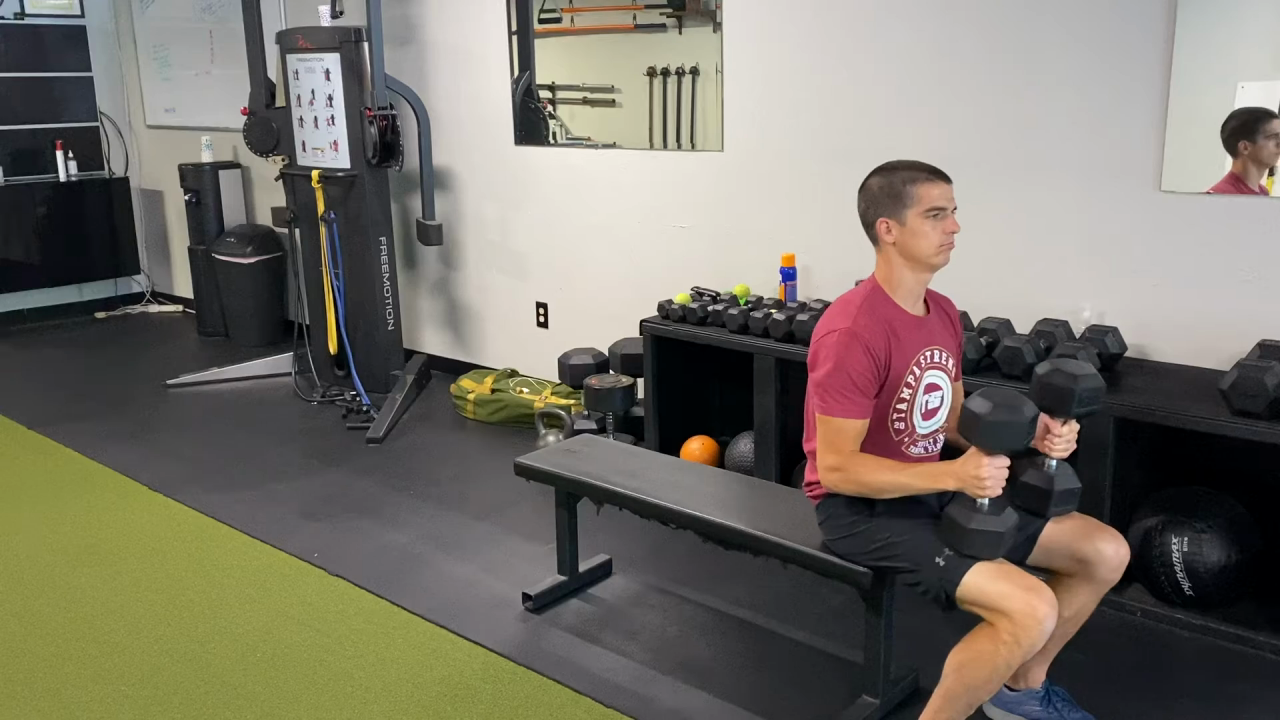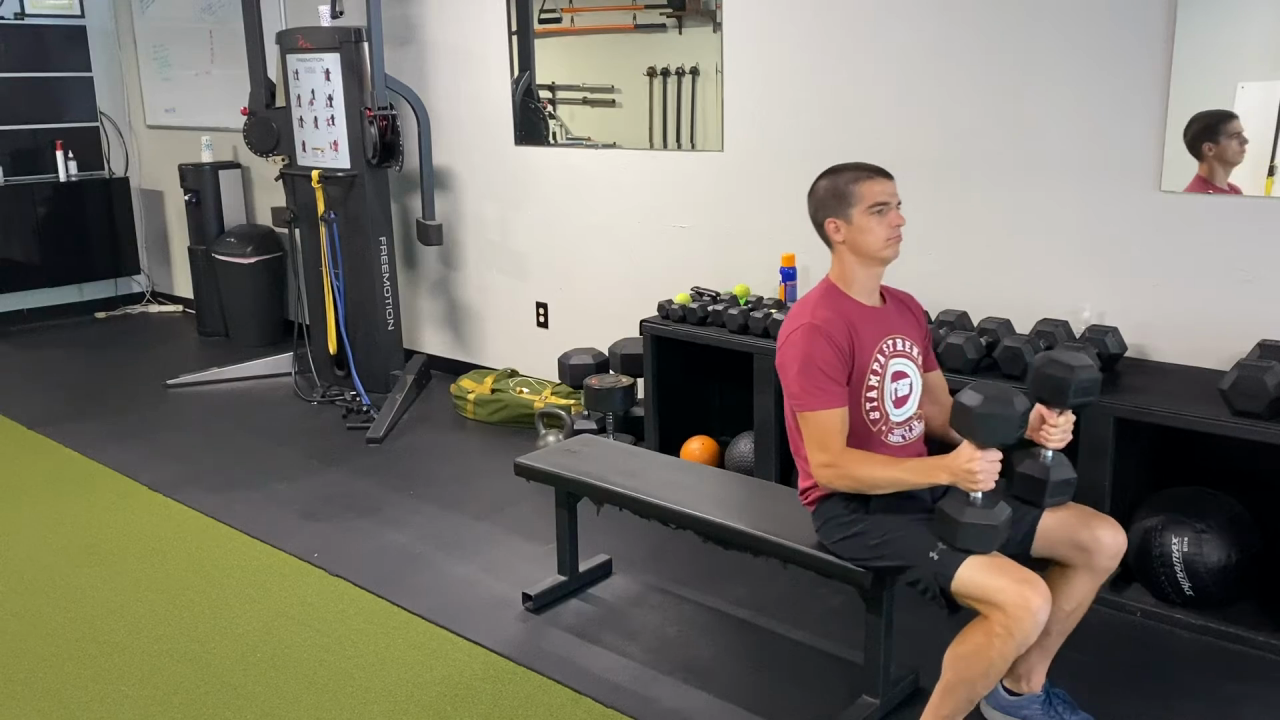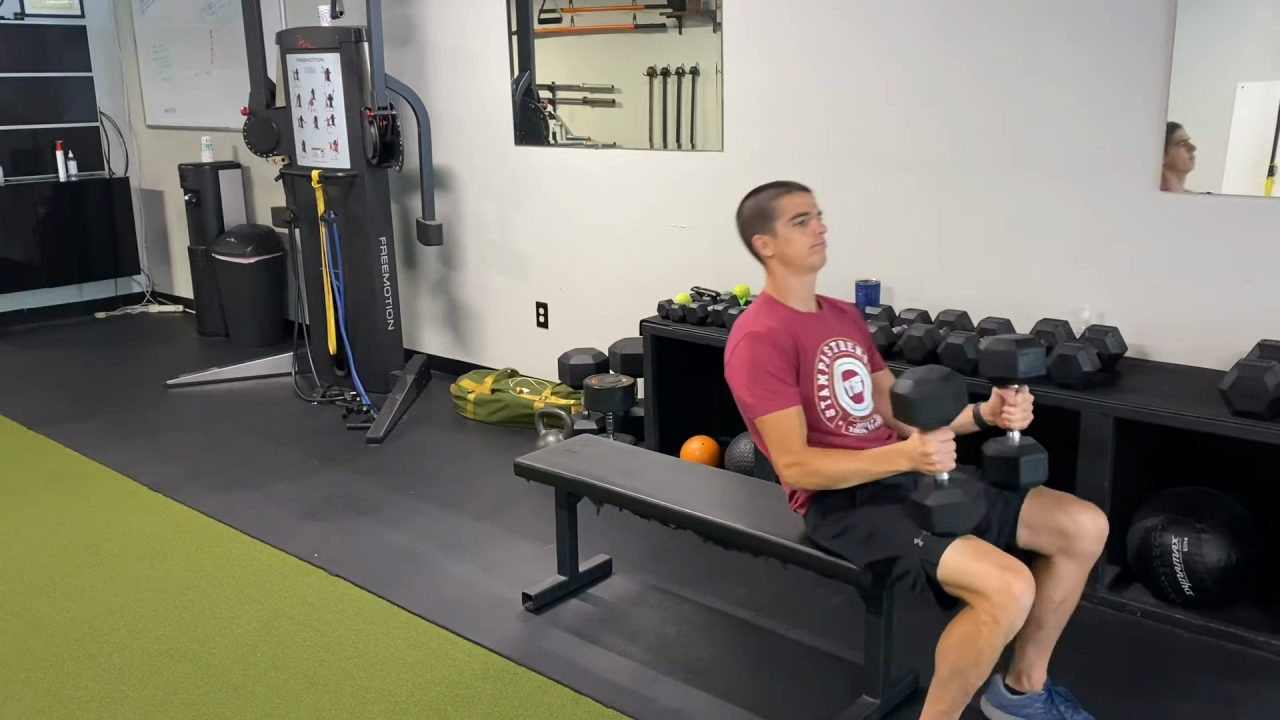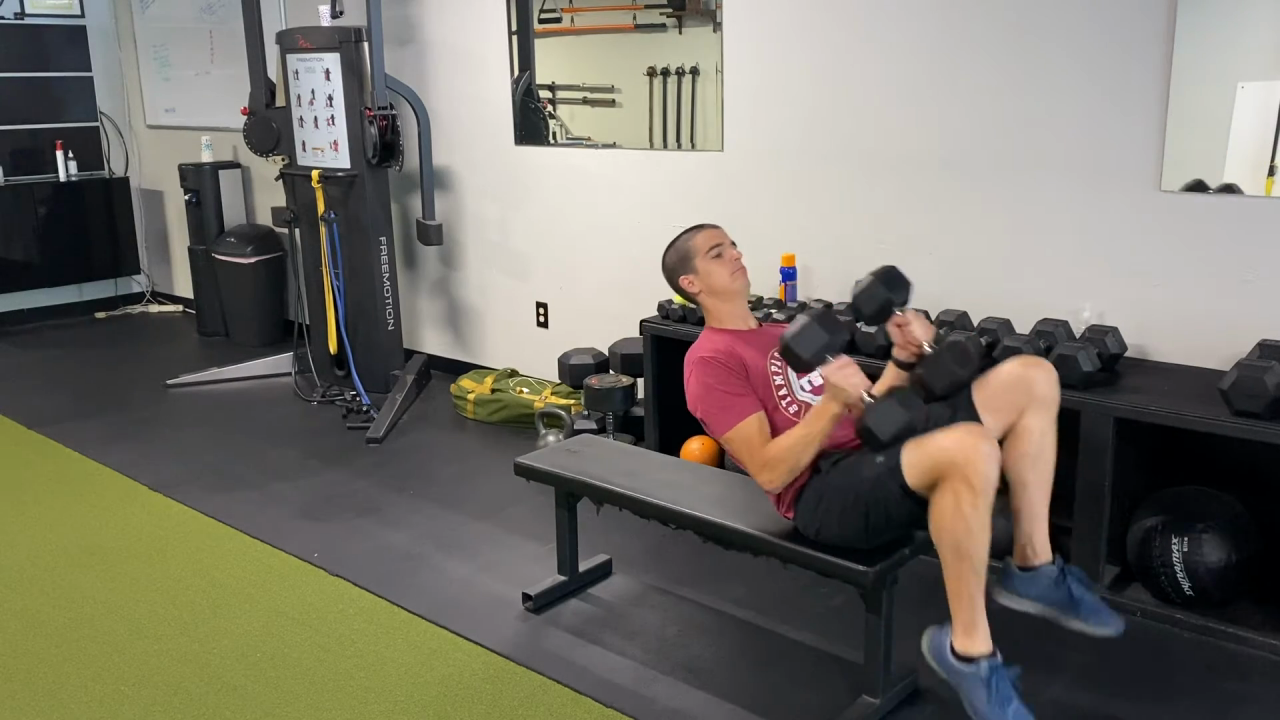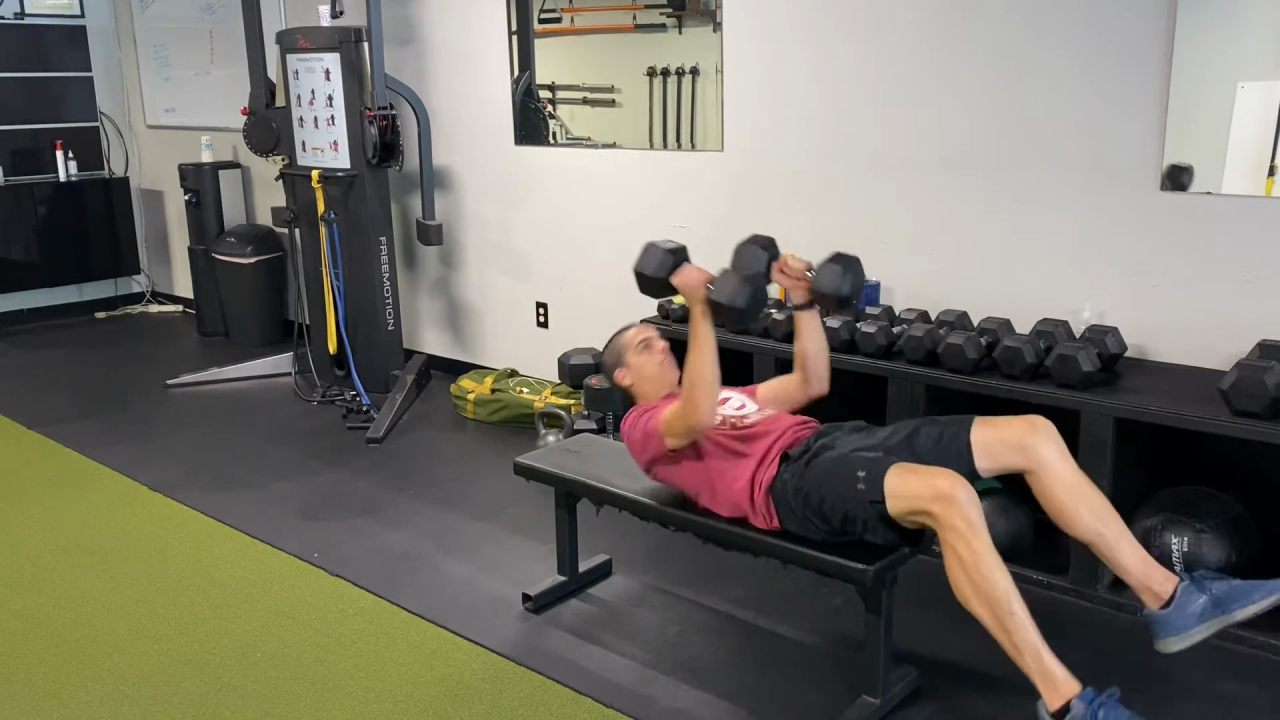
dt=0.4s
person 1, frame 1
left shoulder: (941, 313)
right shoulder: (852, 331)
left elbow: (955, 420)
right elbow: (837, 467)
left wrist: (1029, 434)
right wrist: (952, 475)
left hip: (932, 489)
right hip: (862, 506)
left knee: (1106, 553)
right knee: (1030, 611)
person 1, frame 2
left shoulder: (905, 309)
right shoulder: (815, 328)
left elbow: (942, 414)
right elbow: (829, 465)
left wrist: (1023, 426)
right wrist: (945, 469)
left hip: (921, 483)
right hip: (856, 505)
left knee: (1102, 541)
right knee: (1023, 602)
person 1, frame 3
left shoulder: (843, 316)
right shoulder: (757, 338)
left elbow: (900, 415)
right elbow: (795, 466)
left wrist: (985, 413)
right wrist: (906, 456)
left hip: (906, 477)
right hip: (843, 503)
left knee: (1084, 529)
right knee: (1007, 588)
person 1, frame 4
left shoulder: (783, 335)
right shoulder: (709, 360)
right elbow: (771, 470)
left wrist: (904, 358)
right wrist: (835, 400)
left hip: (875, 453)
right hip: (826, 491)
left knee: (1029, 375)
right knee: (973, 452)
left ankle: (1034, 567)
right ankle: (969, 649)
person 1, frame 5
left shoulder: (730, 396)
right shoulder: (650, 436)
left elbow: (813, 383)
right elbow: (695, 419)
left wrist: (802, 303)
right wrist: (703, 315)
left hip: (835, 443)
right hip: (793, 482)
left knee: (1031, 434)
right knee: (950, 496)
left ankle: (1168, 599)
